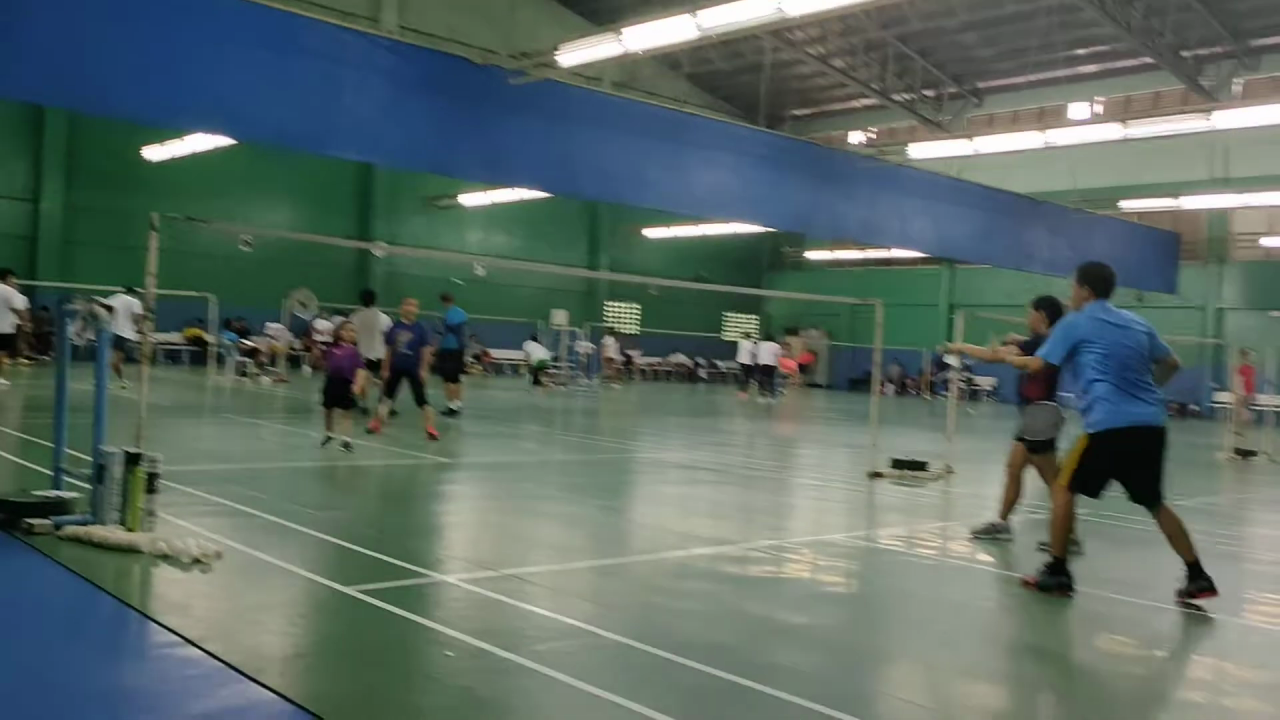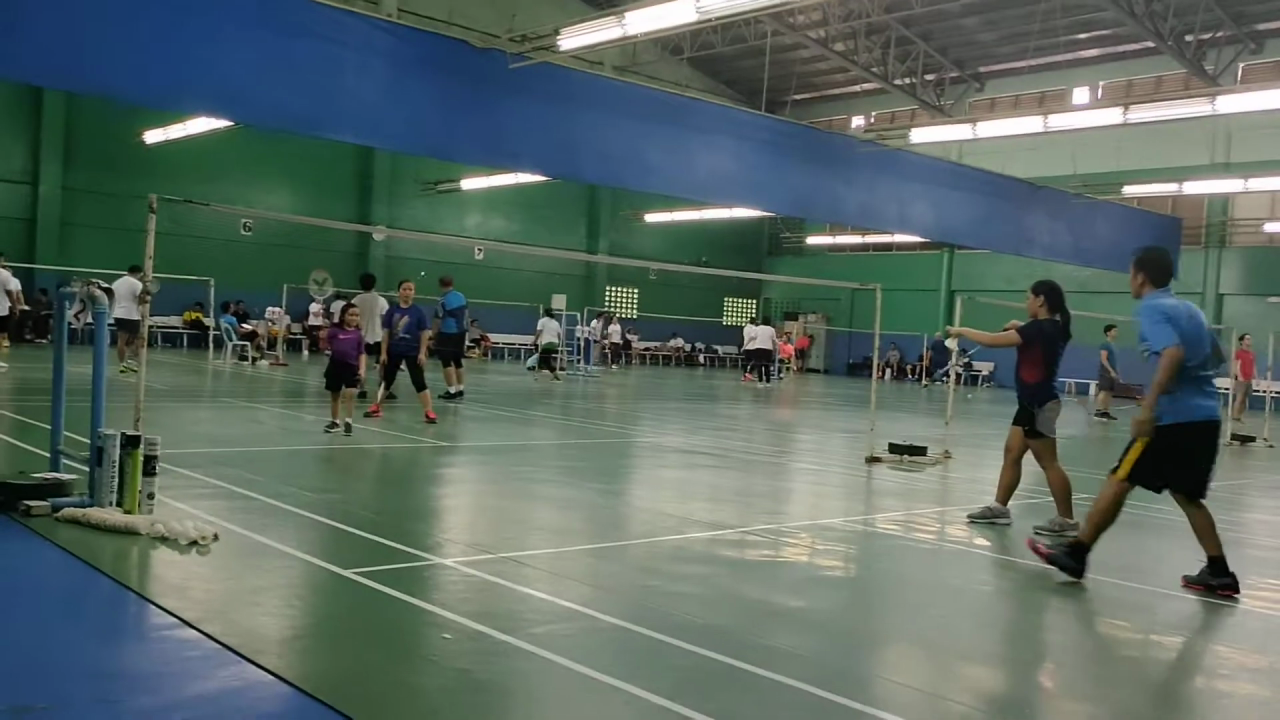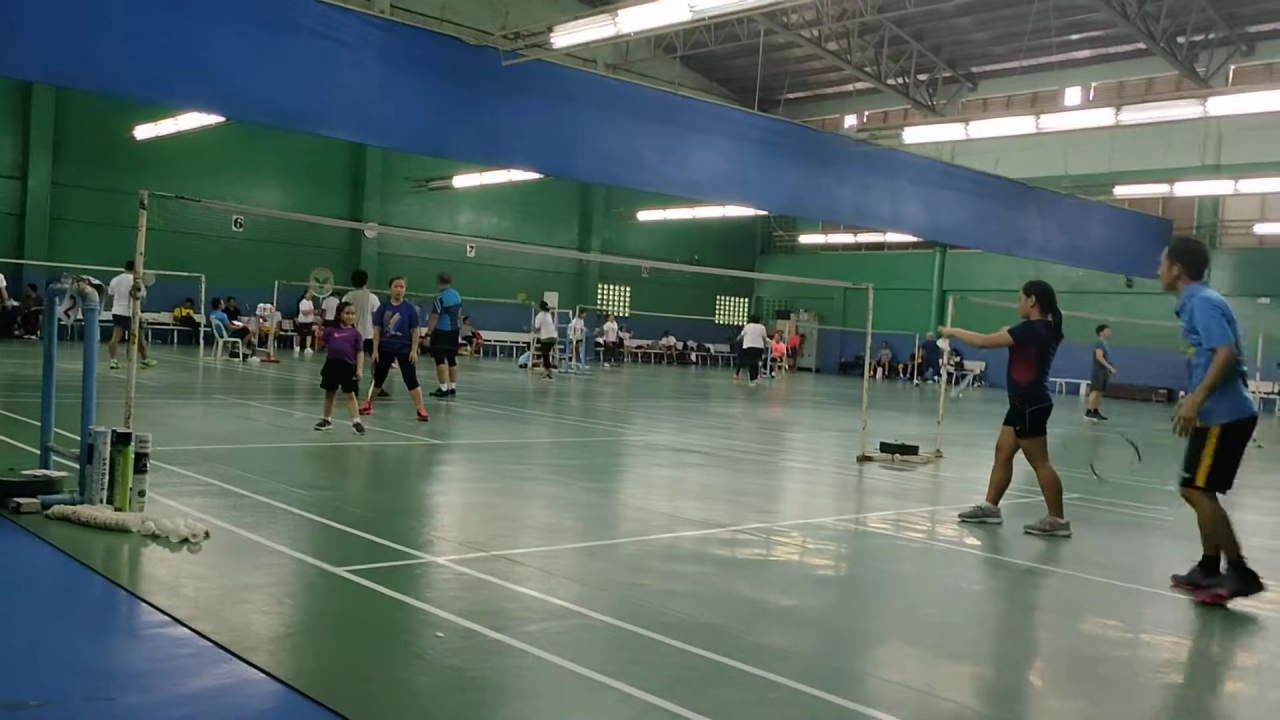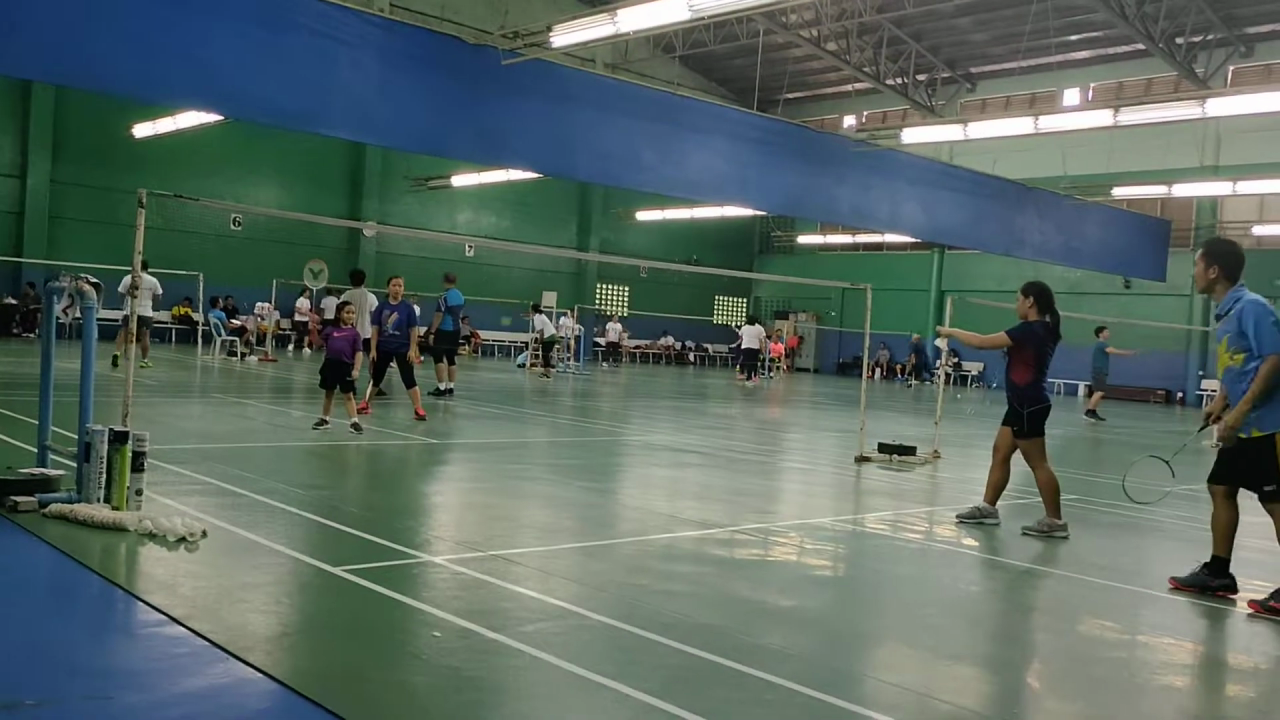
dt=0.3s
person 1, frame 1
left shoulder: (1075, 323)
right shoulder: (1137, 323)
left elbow: (1037, 365)
right elbow: (1170, 364)
left wrist: (1008, 358)
left hip: (1106, 424)
right hip: (1150, 426)
left knee: (1064, 490)
right knee: (1154, 503)
left ankle: (1056, 571)
right ankle: (1197, 576)
person 1, frame 2
left shoulder: (1151, 309)
right shoulder: (1191, 310)
left elbow: (1173, 355)
right elbow: (1217, 357)
left wrist: (1148, 404)
left hip: (1172, 417)
right hip: (1205, 418)
left knee: (1119, 482)
right knee: (1186, 495)
left ankle: (1075, 553)
right ankle: (1219, 571)
person 1, frame 3
left shoulder: (1203, 303)
right shoulder: (1195, 303)
left elbow: (1226, 354)
left wrist: (1195, 400)
right wrist: (1195, 401)
left hip: (1224, 416)
right hip: (1216, 415)
left knee: (1194, 490)
right knee: (1199, 489)
left ankle: (1239, 572)
right ankle: (1210, 570)
person 1, frame 4
right shoulder: (1226, 310)
left wrist: (1240, 410)
right wrist: (1222, 405)
right hip: (1243, 425)
right knee: (1221, 490)
right ankle: (1218, 572)
person 2, frame 1
left shoulder: (1042, 343)
left elbow: (993, 355)
left wrist: (961, 347)
right wrist: (1020, 342)
left knee: (1051, 477)
right knee: (1014, 468)
left ankle: (1068, 536)
right ankle: (1002, 523)
person 2, frame 2
left shoulder: (1040, 328)
right shoulder: (1052, 328)
left elbow: (992, 340)
left wrist: (961, 330)
right wrist: (1021, 327)
left hip: (1038, 404)
right hip: (1033, 403)
left knee: (1049, 463)
right knee: (1012, 453)
left ankle: (1067, 520)
right ankle: (999, 507)
person 2, frame 3
left shoulder: (1032, 329)
right shoulder: (1045, 329)
left elbow: (984, 341)
left wrist: (953, 331)
right wrist: (1009, 334)
left hip: (1030, 404)
right hip: (1024, 403)
left knee: (1039, 463)
right knee: (1003, 453)
left ankle: (1058, 520)
right ankle: (991, 507)
person 2, frame 4
left shoulder: (1029, 330)
right shoulder: (1043, 329)
left elbow: (982, 342)
left wrist: (951, 332)
right wrist: (1008, 344)
left hip: (1029, 405)
right hip: (1023, 403)
left knee: (1038, 463)
right knee: (1000, 453)
left ankle: (1055, 522)
right ankle: (988, 508)
